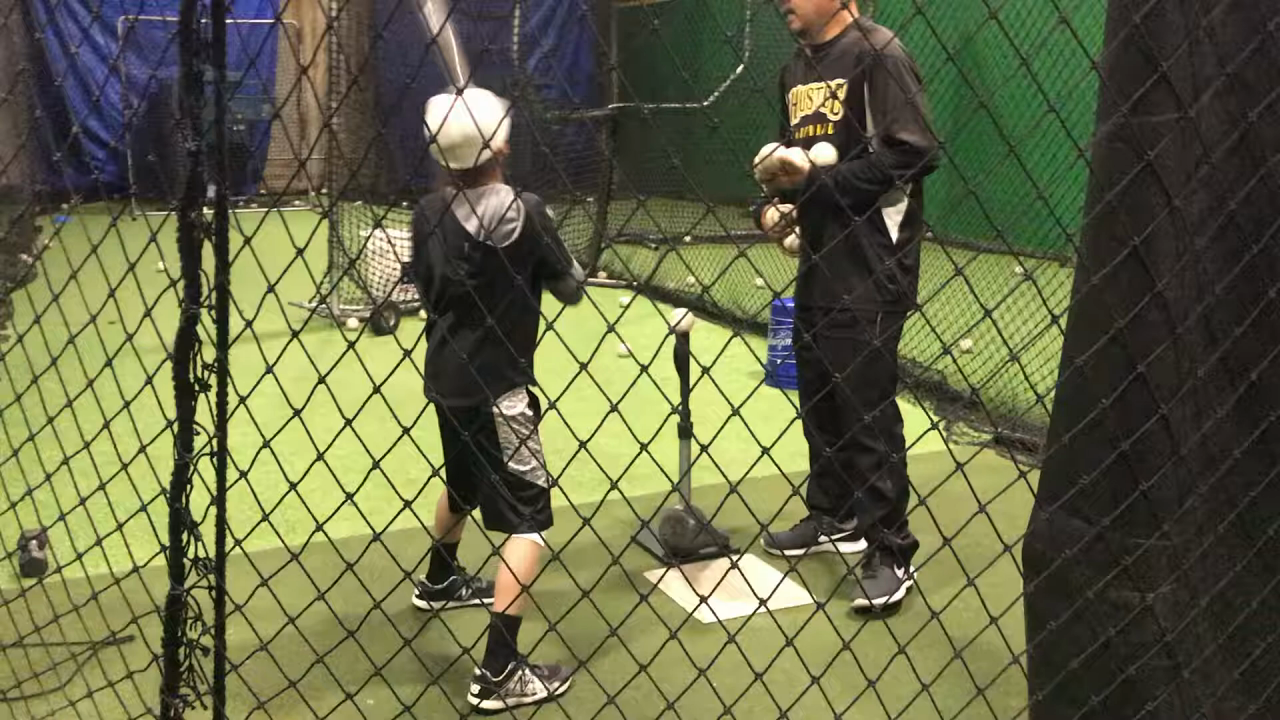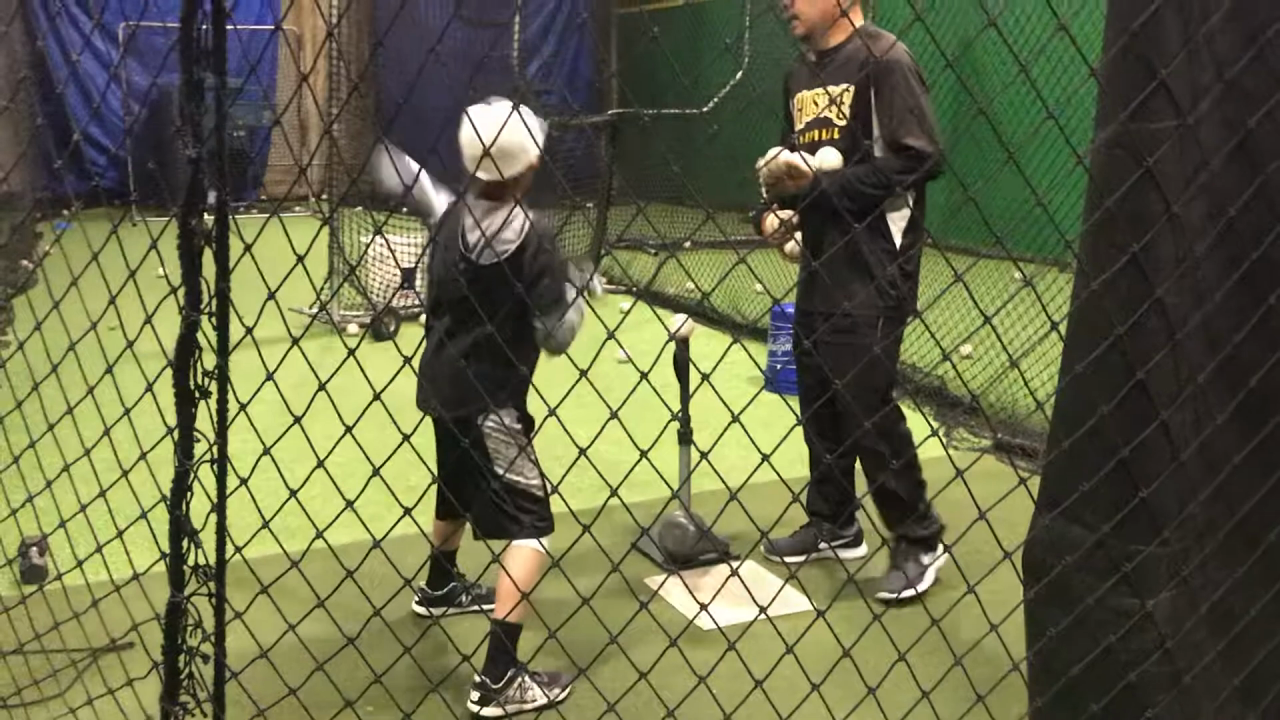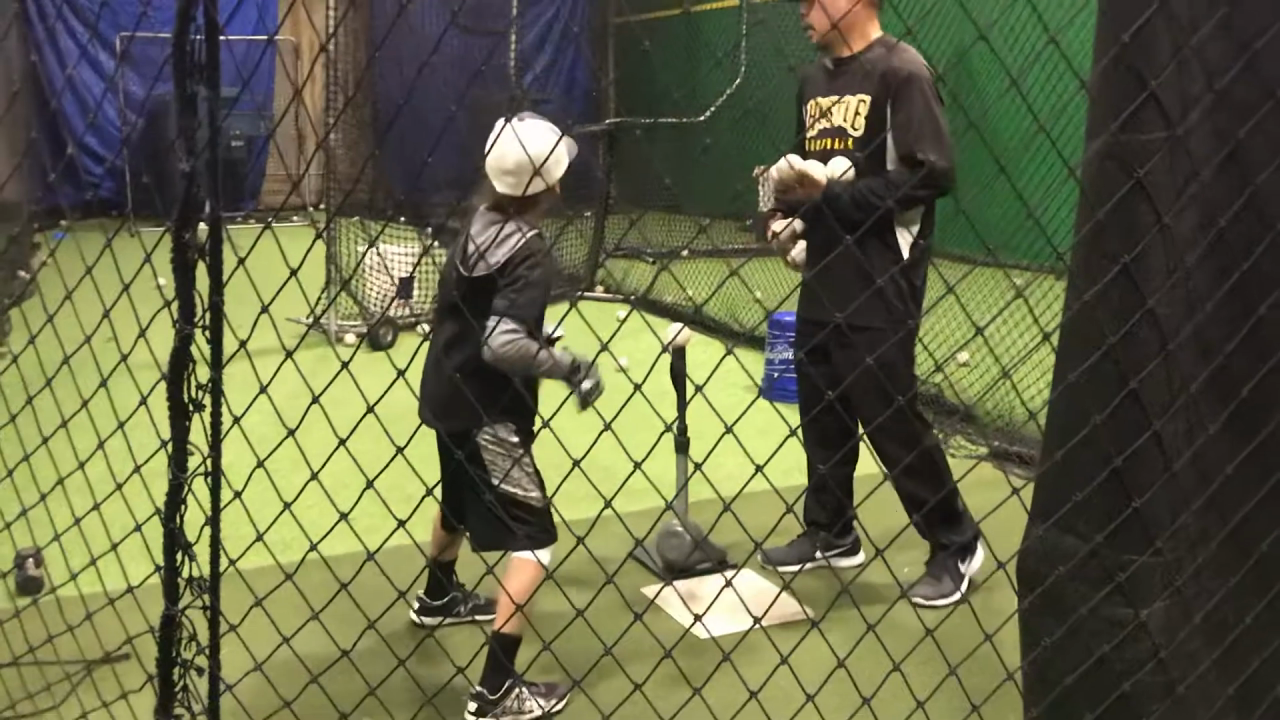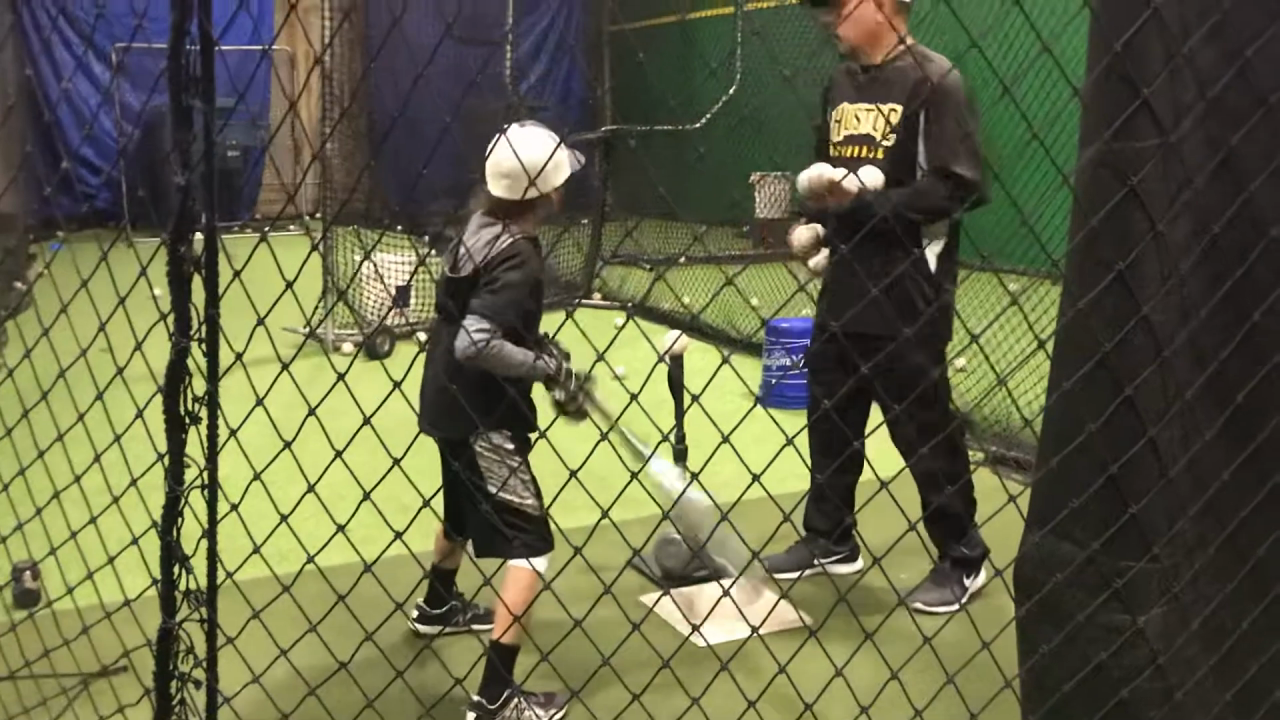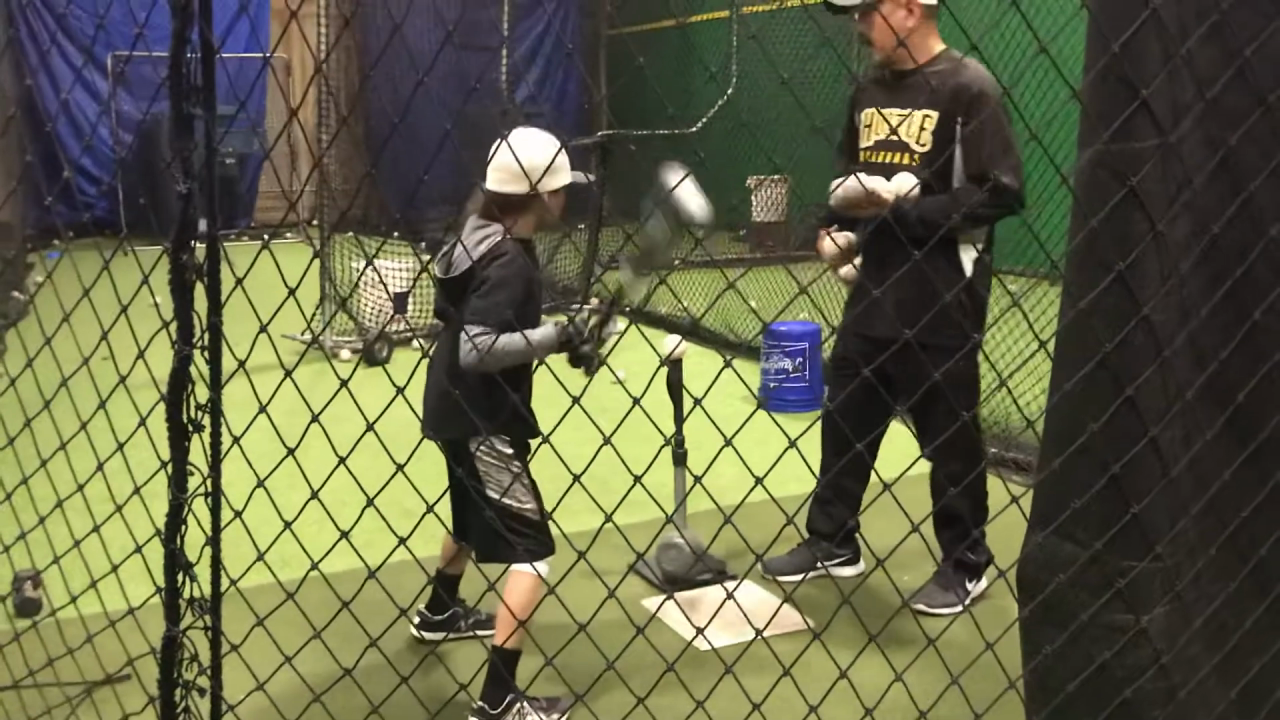
dt=0.2s
person 1, frame 1
left shoulder: (878, 53)
right shoulder: (796, 68)
left elbow: (915, 153)
left wrist: (816, 179)
right wrist: (775, 201)
left hip: (872, 266)
right hip: (819, 260)
left knee: (866, 404)
right knee: (819, 395)
left ankle: (891, 551)
right ankle: (832, 515)
person 1, frame 2
left shoulder: (884, 59)
right shoulder: (801, 71)
left elbow: (920, 160)
left wrist: (823, 186)
right wrist: (780, 205)
left hip: (873, 271)
right hip: (821, 265)
left knee: (867, 401)
right knee: (820, 401)
left ankle: (918, 539)
right ankle: (833, 524)
person 1, frame 3
left shoulder: (900, 72)
right shoulder: (815, 78)
left elbow: (931, 175)
left wrist: (832, 196)
right wrist: (789, 211)
left hip: (882, 285)
right hip: (825, 277)
left knee: (893, 418)
right knee: (822, 412)
left ankle: (955, 546)
right ankle: (831, 533)
person 1, frame 4
left shoulder: (933, 83)
right shoulder: (840, 85)
left elbow: (963, 188)
left wrist: (864, 206)
right wrist: (811, 219)
left hip: (910, 295)
right hip: (845, 289)
left knee: (926, 431)
right knee: (830, 420)
left ankle: (962, 561)
right ankle: (830, 539)
person 1, frame 5
left shoulder: (968, 87)
right shoulder: (868, 90)
left elbow: (1003, 193)
left wrist: (901, 213)
right wrist: (838, 226)
left hip: (941, 302)
right hip: (873, 295)
left knee: (949, 438)
right knee: (845, 423)
left ankle: (965, 564)
right ankle: (832, 542)
person 2, frame 1
left shoulder: (430, 211)
right shoulder: (525, 212)
right elbow: (572, 286)
left hip: (448, 373)
right hip: (496, 384)
left knee: (464, 481)
right knee: (527, 519)
left ankle: (440, 579)
right ankle: (498, 670)
person 2, frame 2
left shoulder: (454, 213)
right shoulder: (530, 236)
right elbow: (555, 334)
right wrist: (575, 291)
left hip: (446, 380)
right hip: (487, 393)
left knee: (460, 488)
right knee: (530, 527)
left ankle: (440, 586)
person 2, frame 3
left shoulder: (483, 222)
right shoulder: (529, 254)
right elbow: (503, 346)
left wrist: (542, 347)
right wrist: (569, 367)
left hip: (450, 390)
right hip: (484, 405)
left knee: (463, 500)
right knee: (532, 539)
left ankle: (437, 596)
person 2, frame 4
left shoulder: (484, 231)
right shoulder: (516, 257)
right elbow: (473, 344)
left wrist: (547, 360)
right wrist: (548, 368)
left hip: (454, 402)
right hip: (481, 412)
left knee: (467, 509)
right knee: (529, 547)
left ankle: (437, 604)
person 2, frame 5
left shoulder: (488, 240)
right shoulder: (506, 259)
right elbow: (480, 350)
left wrist: (566, 336)
right wrist: (557, 336)
left hip: (461, 408)
right hip: (481, 417)
left knee: (475, 517)
right knee: (530, 551)
left ankle: (439, 610)
